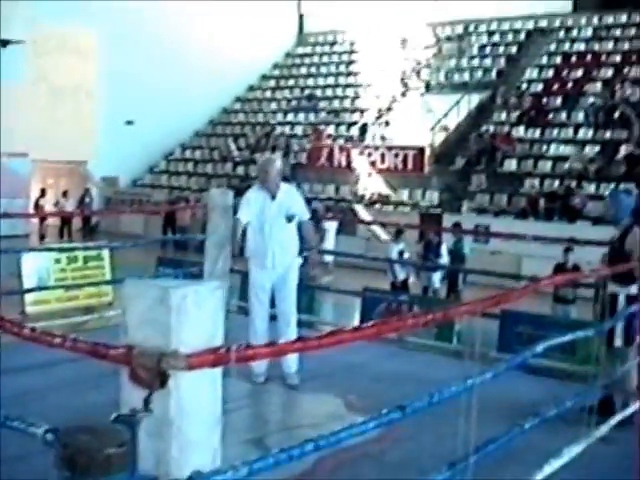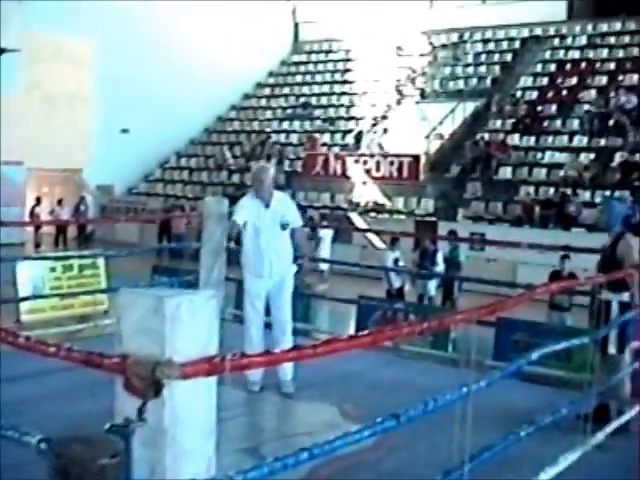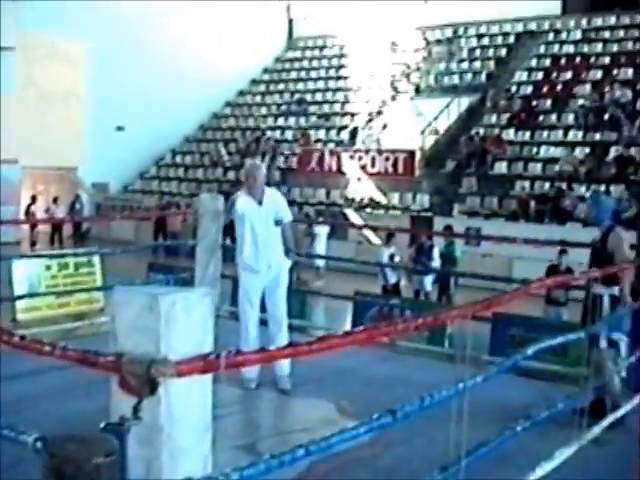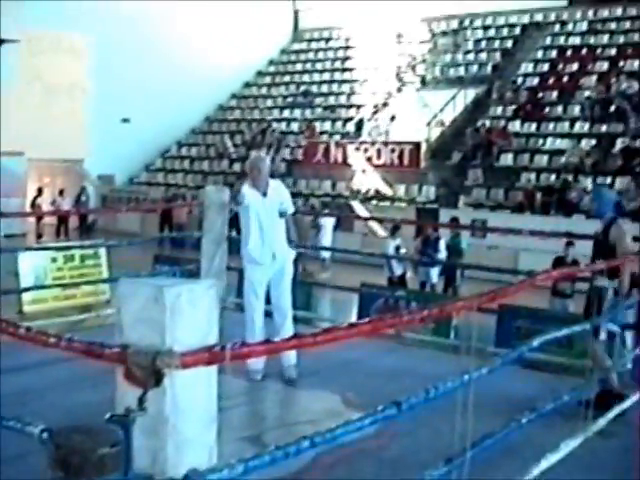
dt=0.1s
person 1, frame 1
left shoulder: (291, 194)
right shoulder: (252, 196)
left elbow: (305, 222)
right elbow: (241, 221)
left wrist: (313, 247)
right wrist: (236, 240)
left hip: (287, 264)
right hip: (260, 265)
left knee: (288, 315)
right knee: (259, 316)
left ankle: (290, 368)
right ankle: (259, 366)
person 1, frame 2
left shoulder: (285, 201)
right shoulder: (246, 203)
left elbow: (297, 229)
right elbow: (236, 224)
left wrist: (305, 256)
right wrist: (234, 228)
left hip: (282, 272)
right hip: (255, 272)
left knee: (283, 324)
right knee: (253, 324)
left ankle: (285, 376)
right ankle: (254, 374)
person 1, frame 3
left shoulder: (276, 197)
right shoulder: (241, 200)
left elbow: (286, 224)
right elbow: (233, 211)
left wrist: (291, 251)
right wrist: (232, 208)
left hip: (277, 268)
right hip: (250, 269)
left knee: (279, 319)
right knee: (249, 321)
left ankle: (282, 372)
right ankle: (250, 371)
person 1, frame 4
left shoulder: (280, 188)
right shoulder: (245, 192)
right elbow: (237, 200)
left wrist: (293, 242)
right wrist: (237, 195)
left hip: (281, 259)
right hip: (255, 261)
left knee: (284, 310)
right knee: (254, 313)
left ankle: (288, 362)
right ankle: (255, 363)
person 2, frame 1
right shoulder: (620, 236)
left hip: (623, 298)
right hip: (614, 296)
left knee: (622, 353)
right knee: (608, 350)
right ankle: (609, 399)
person 2, frame 2
right shoulder: (612, 241)
left hip: (616, 306)
right hip: (604, 303)
left knee: (615, 362)
right knee: (602, 359)
right ankle: (603, 407)
person 2, frame 3
left shoulder: (615, 235)
right shoulder: (601, 235)
left elbow: (625, 271)
left wrist: (624, 300)
left hip: (607, 299)
right hip: (596, 298)
left knee: (602, 356)
right knee: (595, 353)
right ankle: (600, 401)
person 2, frame 4
left shoulder: (616, 228)
right shoulder: (603, 228)
left elbow: (625, 265)
left wrist: (619, 296)
left hip: (609, 292)
right hip: (599, 289)
left knee: (596, 345)
right knee: (598, 345)
left ankle: (615, 394)
